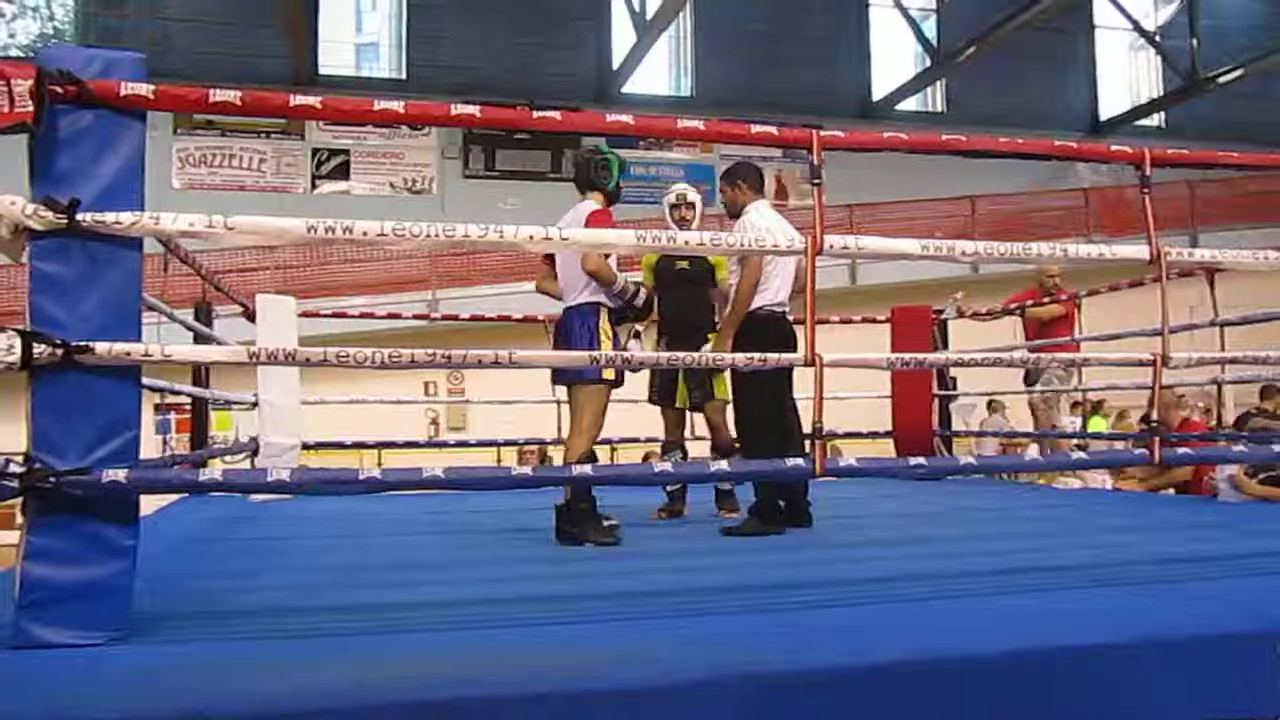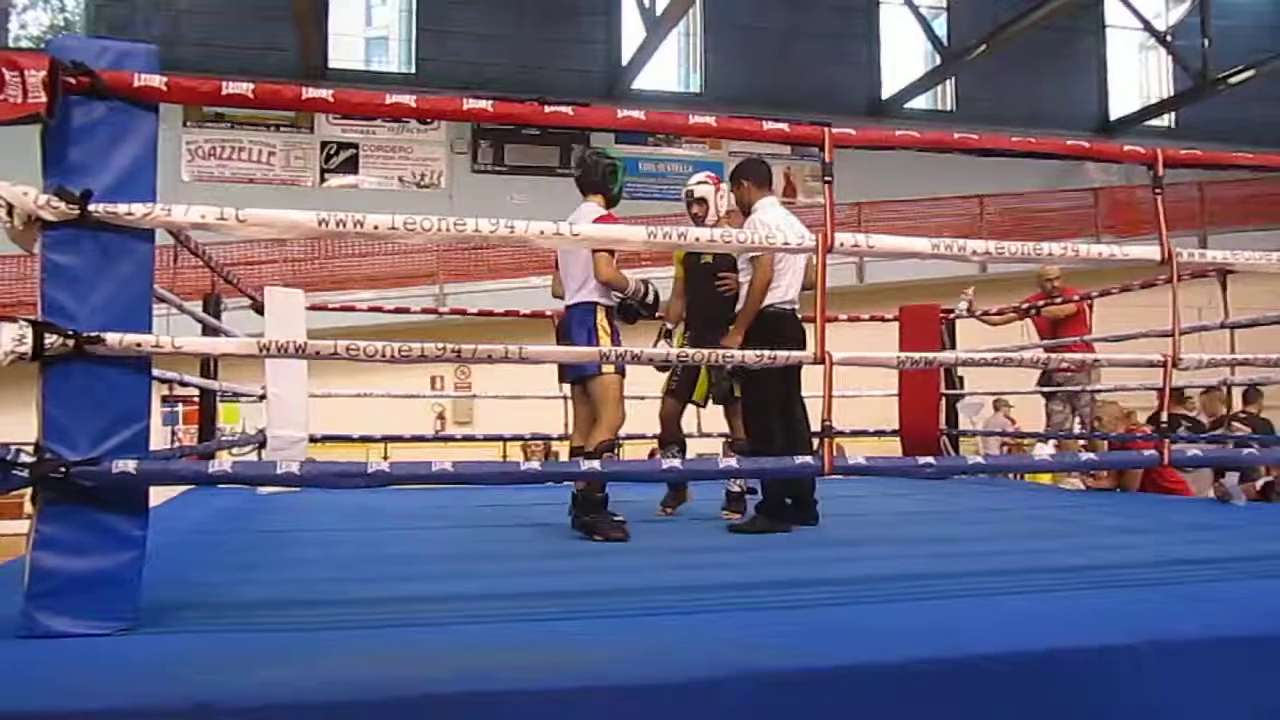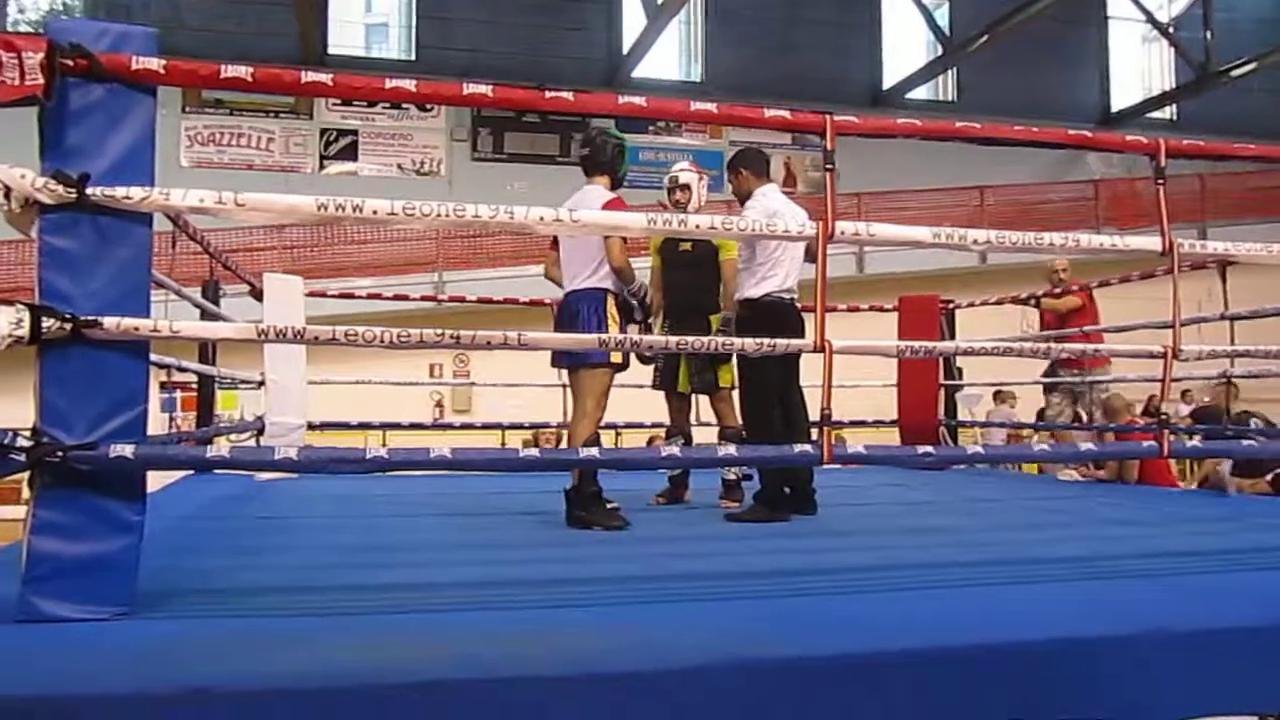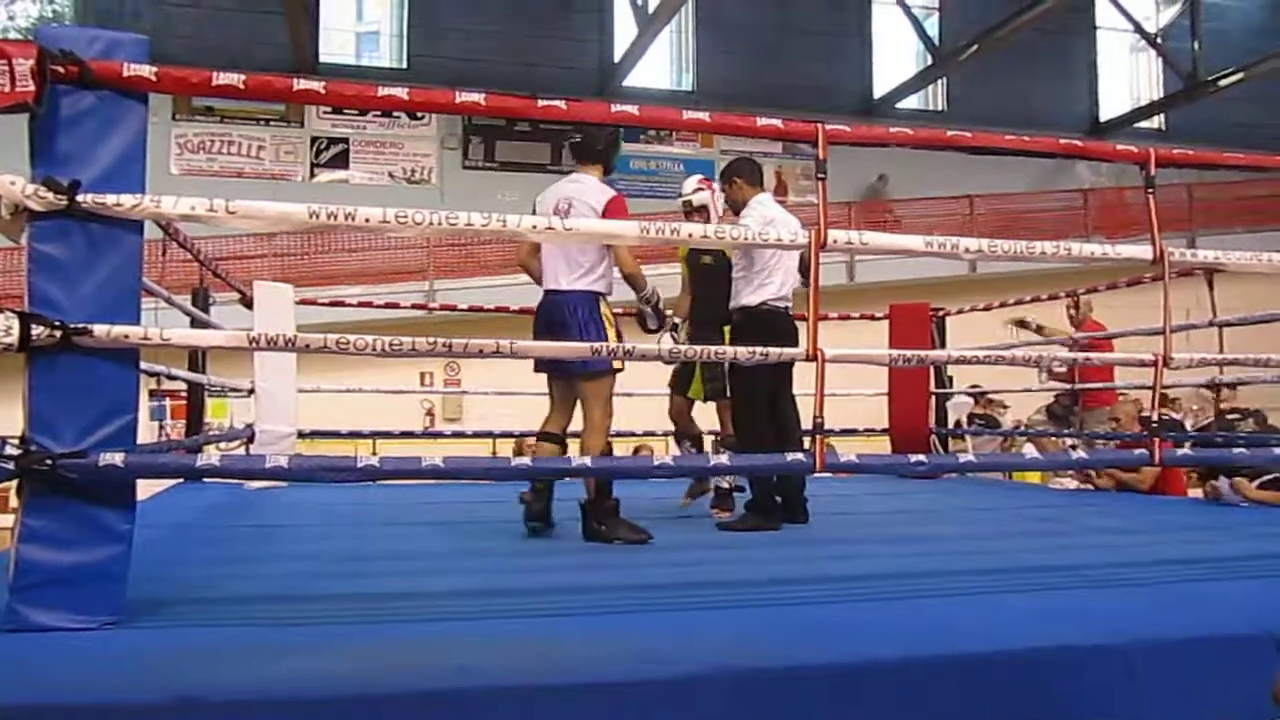
dt=1s
person 1, frame 1
left shoulder: (565, 221)
right shoulder: (598, 214)
left elbow: (543, 281)
right elbow: (592, 263)
right wrist: (627, 289)
left hip: (571, 320)
right hip: (592, 320)
left knee: (581, 425)
right knee: (588, 426)
left ankle: (580, 511)
right ankle: (573, 516)
person 1, frame 2
left shoulder: (570, 223)
right shoulder: (602, 219)
right elbow: (605, 274)
right wrist: (637, 290)
left hip: (572, 319)
right hip: (593, 320)
left knee: (584, 422)
right knee: (610, 417)
left ankle: (583, 505)
right ankle: (591, 505)
person 1, frame 3
left shoulder: (569, 206)
right shoulder: (611, 202)
left elbow: (552, 268)
right elbow: (617, 260)
right wrist: (637, 291)
left hip: (572, 305)
right hip: (599, 305)
left knee: (582, 410)
right knee: (591, 411)
left ankle: (583, 495)
right ankle: (583, 501)
person 1, frame 4
left shoulder: (548, 197)
right shoulder: (607, 198)
left elbow: (526, 259)
right elbow: (626, 265)
right wrist: (650, 299)
left hip: (550, 307)
right hip: (587, 309)
left knee: (559, 411)
right knee: (598, 420)
left ankle: (538, 499)
right ankle: (599, 516)
person 2, frame 1
left shoulder: (751, 221)
right shoulder: (784, 225)
left elbow: (750, 278)
left wrist: (726, 334)
left hip: (756, 327)
right hip: (780, 326)
left knee: (757, 422)
right knee: (782, 417)
left ankle: (767, 513)
right ankle: (795, 507)
person 2, frame 2
left shoulder: (760, 218)
right shoulder: (792, 221)
left elbow: (764, 276)
left wrist: (738, 330)
left hip: (765, 325)
right hip: (789, 323)
left knee: (764, 419)
right knee: (790, 414)
left ankle: (774, 510)
right ankle: (802, 504)
person 2, frame 3
left shoulder: (761, 203)
right shoulder: (794, 209)
left hip: (761, 312)
right hip: (786, 311)
left knee: (761, 407)
right knee: (788, 401)
left ankle: (772, 499)
right ankle: (801, 493)
person 2, frame 4
left shoulder: (756, 212)
right shoulder: (788, 219)
left elbow: (733, 241)
right elbow: (804, 266)
left hip: (755, 321)
right hip: (781, 320)
left knee: (751, 416)
right knee: (781, 412)
left ankle: (763, 507)
right ankle: (792, 502)
person 3, frame 1
left shoulder: (714, 251)
right shoulder: (654, 256)
left elbow: (726, 298)
right wrist: (637, 333)
left hip: (704, 343)
right hip: (668, 344)
left knee: (716, 418)
right knee: (672, 425)
left ankle: (726, 492)
right ankle: (675, 497)
person 3, frame 2
right shoulder: (685, 247)
right wrist: (666, 333)
left hip: (728, 338)
right hip: (693, 338)
left knee: (736, 417)
right knee: (669, 414)
left ankle: (736, 496)
right ankle: (676, 487)
person 3, frame 3
left shoulder: (719, 232)
right shoulder: (661, 238)
left elbow: (731, 284)
left wrist: (727, 325)
left hip: (707, 326)
right hip: (673, 329)
left knee: (722, 403)
right knee: (677, 408)
left ankle: (732, 484)
right ankle: (677, 483)
person 3, frame 4
right shoulder: (688, 247)
right wrist: (675, 326)
left hip: (727, 337)
right hip: (696, 336)
left knee: (728, 415)
right knee: (678, 410)
left ankle: (725, 492)
right ankle: (701, 475)
person 4, frame 1
left shoulder: (1066, 299)
right shoulder: (1025, 298)
left elbow: (1044, 314)
right elbow: (989, 314)
left wrist: (1017, 309)
left hip: (1061, 362)
right hip: (1038, 364)
left knee: (1036, 400)
right knee: (1052, 422)
person 4, frame 2
left shoulder: (1075, 296)
right shoulder: (1033, 302)
left elbow: (1059, 312)
right elbow: (998, 319)
left wrist: (1032, 309)
left hip: (1083, 370)
right hip: (1056, 374)
left knee: (1092, 424)
right knee: (1060, 427)
person 4, frame 3
left shoulder: (1081, 291)
right shoulder: (1045, 301)
left elbow: (1062, 306)
left wrist: (1031, 301)
left hip: (1092, 367)
right hip: (1064, 368)
right knee: (1055, 419)
person 4, frame 4
left shoulder: (1095, 330)
right shoulder: (1078, 338)
left elbow: (1069, 339)
left wrist: (1032, 325)
right wrist: (1053, 374)
left hip: (1099, 406)
right hip: (1079, 404)
